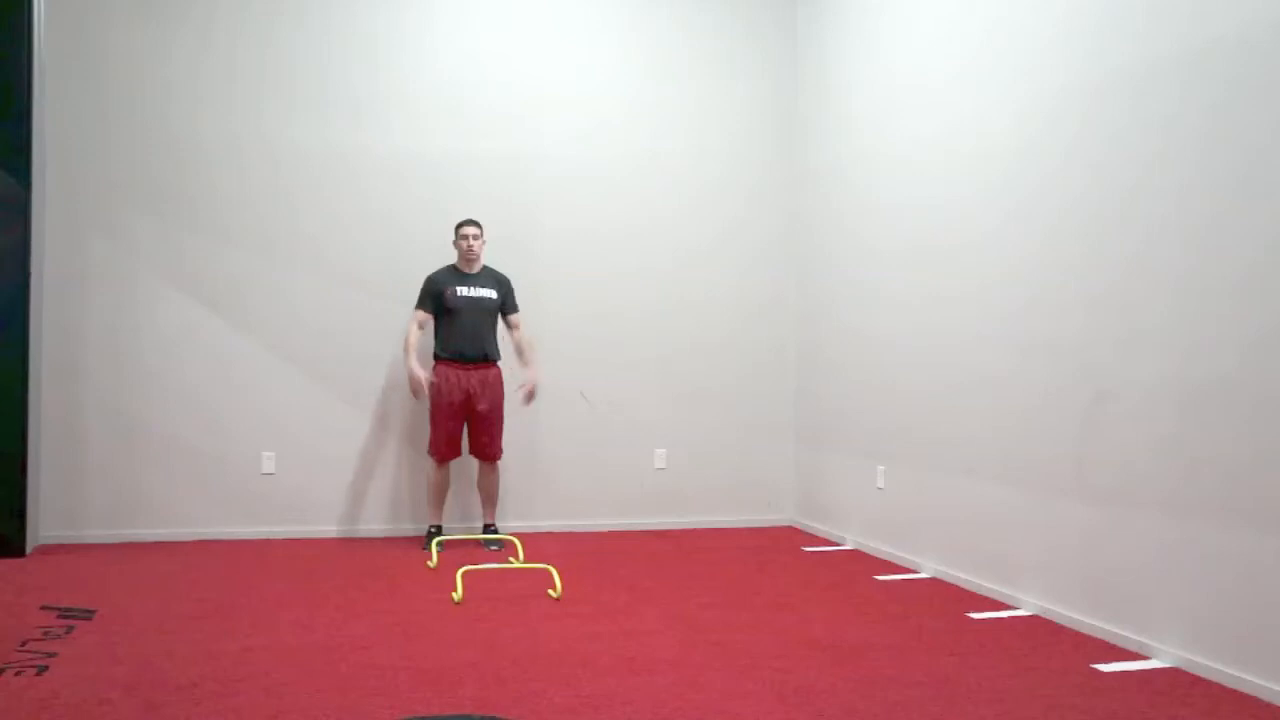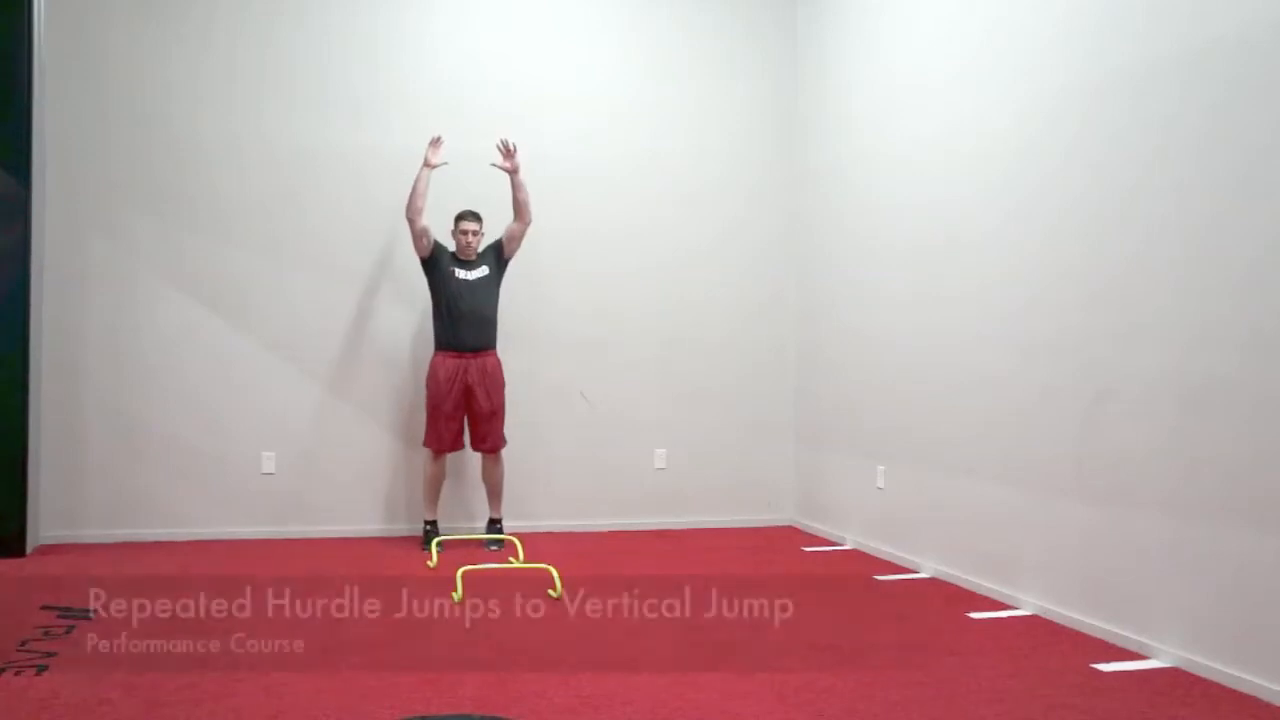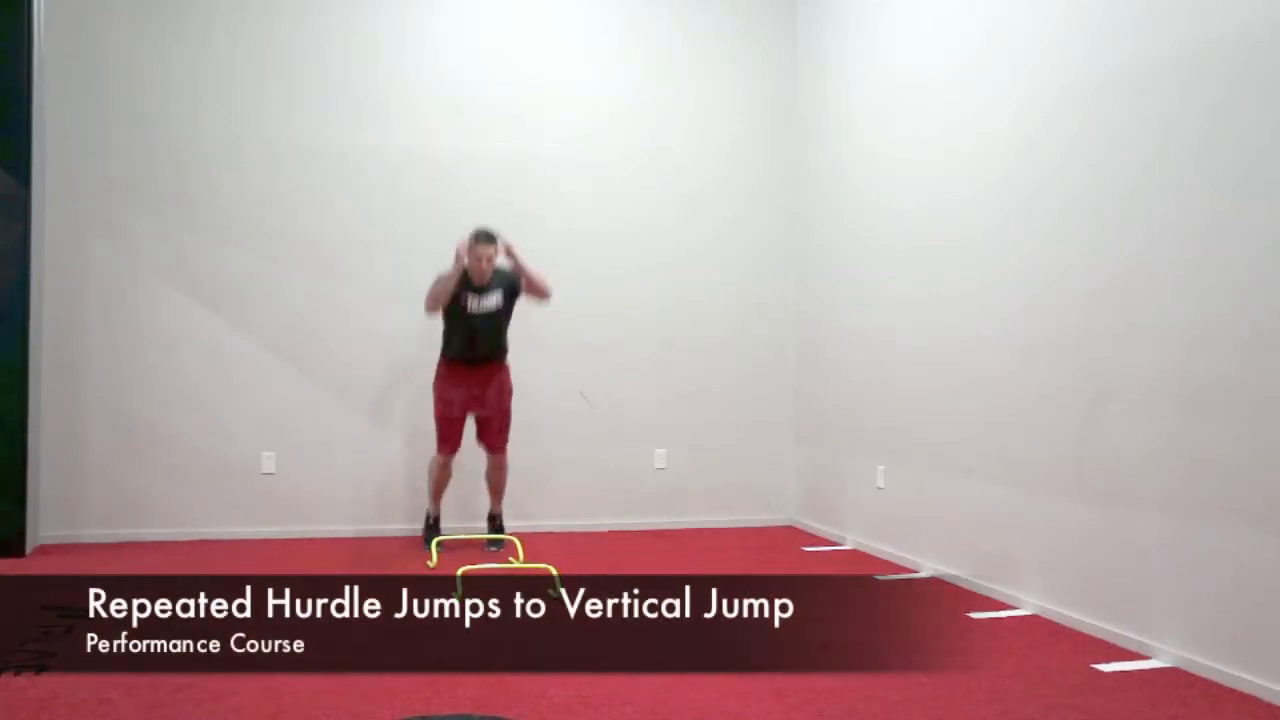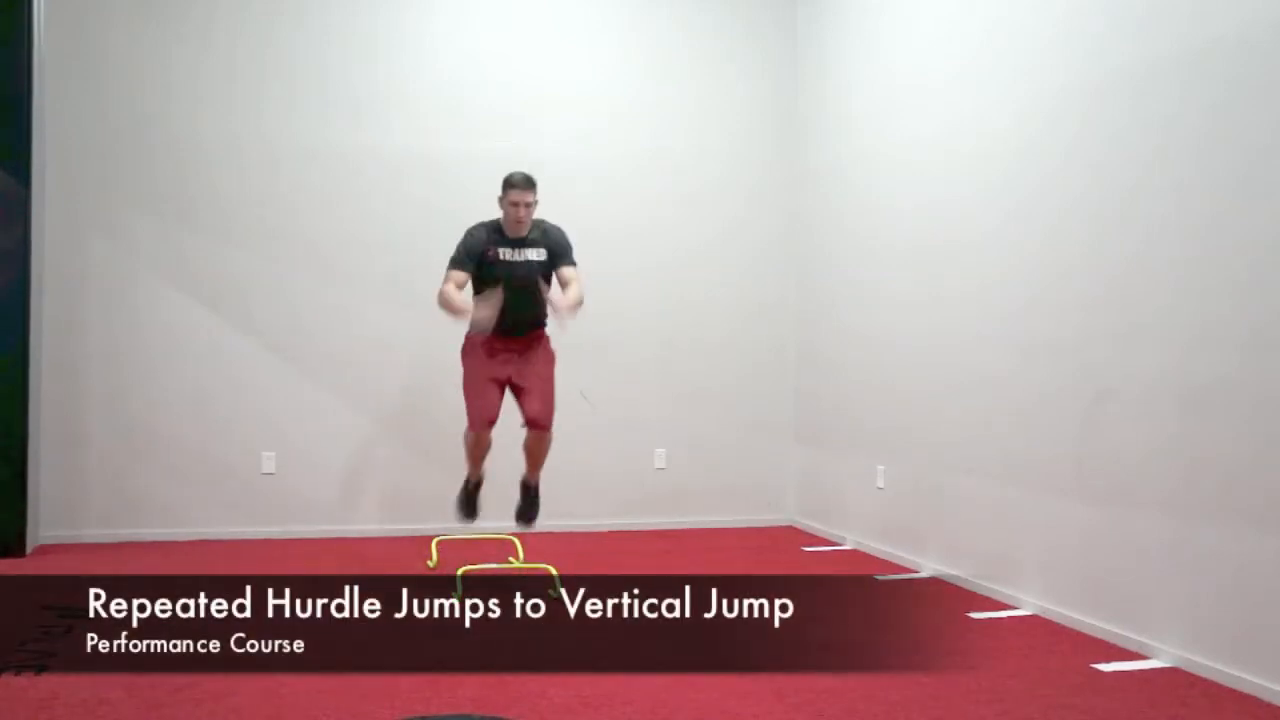
dt=0.7s
person 1, frame 1
left shoulder: (499, 281)
right shoulder: (438, 280)
left elbow: (516, 328)
right elbow: (417, 326)
left wrist: (529, 370)
right wrist: (413, 365)
left hip: (488, 376)
right hip: (447, 375)
left knee: (489, 457)
right knee: (442, 457)
left ankle: (489, 527)
right ankle: (434, 528)
person 1, frame 2
left shoulder: (495, 259)
right shoulder: (438, 260)
left elbow: (523, 221)
right elbow: (413, 219)
left wrist: (513, 172)
right wrist: (427, 168)
left hip: (486, 366)
right hip: (446, 366)
left knee: (491, 449)
right knee: (438, 450)
left ankle: (495, 523)
right ankle: (430, 524)
person 1, frame 3
left shoulder: (509, 279)
right shoulder: (450, 281)
left elbow: (544, 293)
right elbow: (431, 305)
left wrist: (517, 261)
right wrist: (457, 267)
left hip: (495, 377)
right hip: (454, 376)
left knee: (497, 455)
right knee: (445, 454)
left ankle: (495, 518)
right ankle: (433, 516)
person 1, frame 4
left shoulder: (553, 237)
right shoulder: (478, 238)
left elbow: (576, 290)
right elbow: (447, 293)
left wrist: (562, 301)
right wrist: (473, 312)
left hip: (534, 346)
right hip: (485, 348)
left knee: (540, 425)
right knee: (480, 427)
left ankle: (531, 482)
right ankle: (473, 479)
